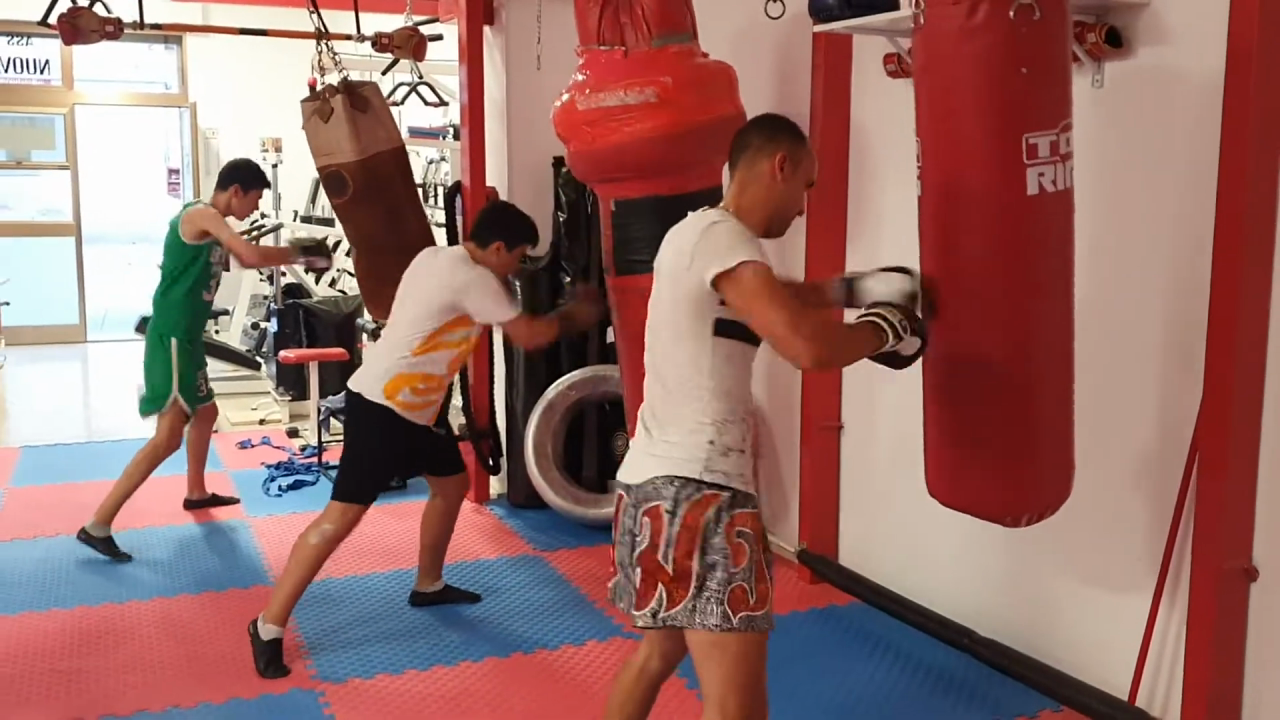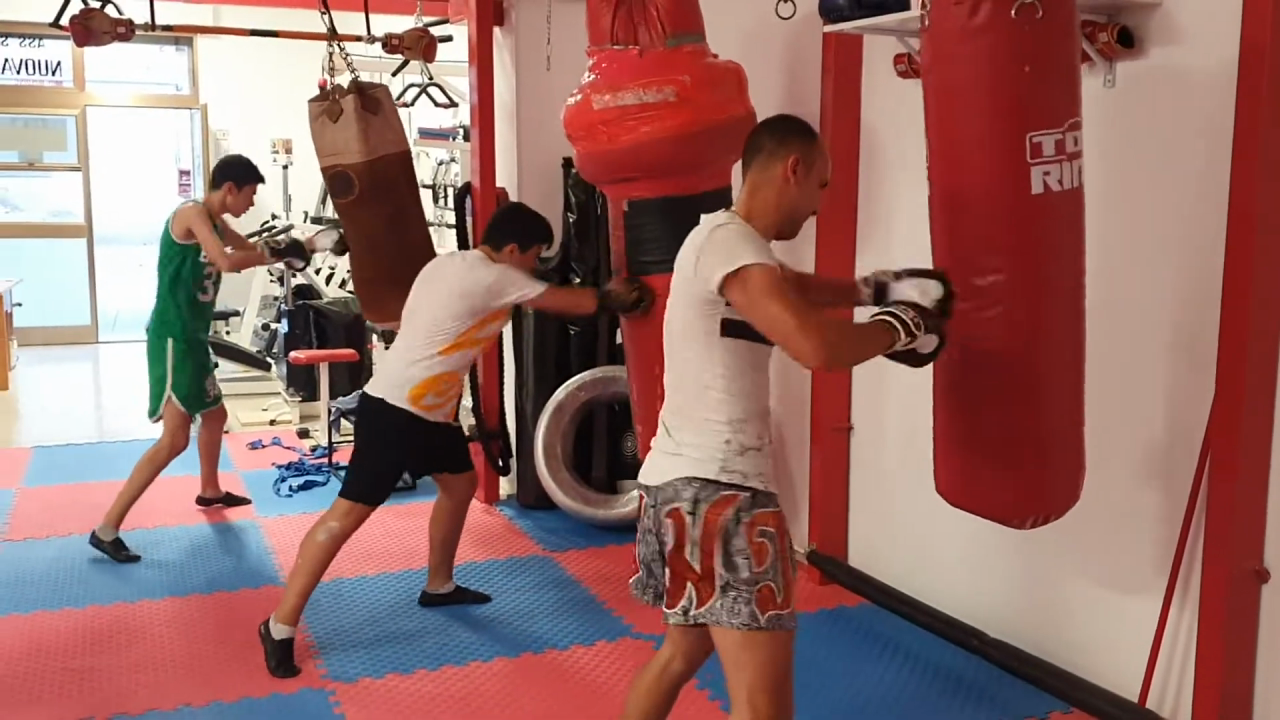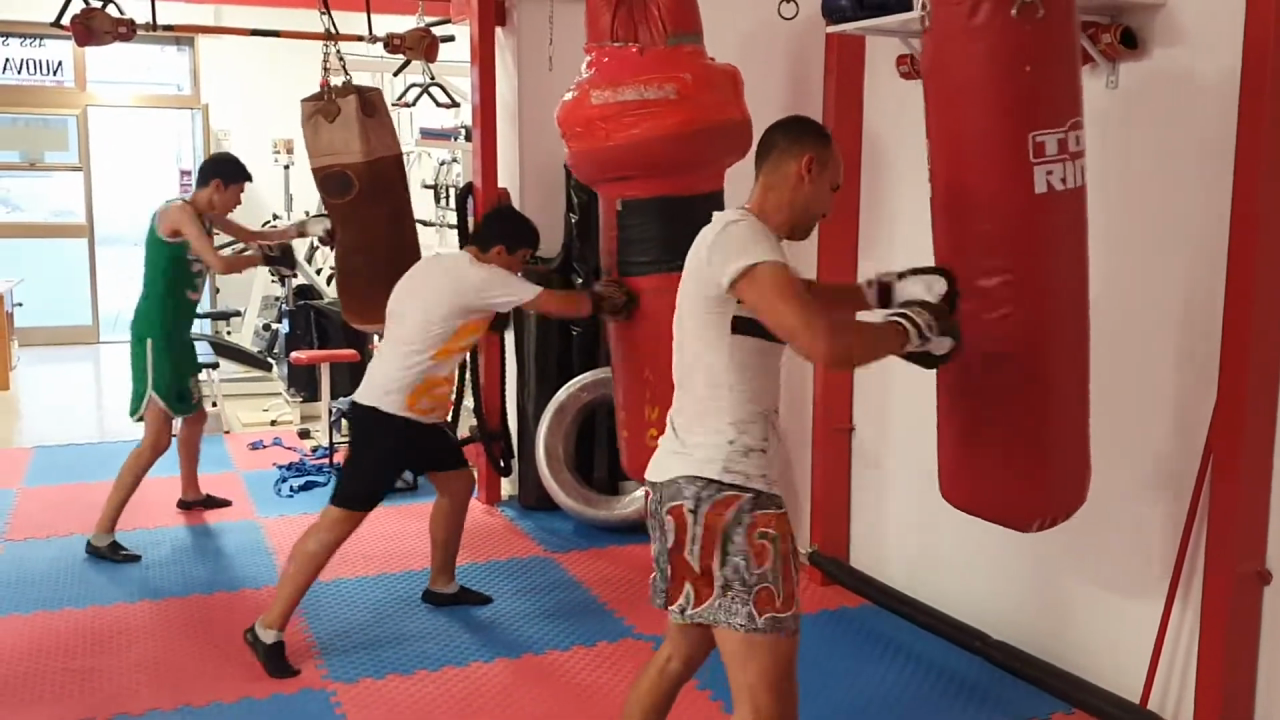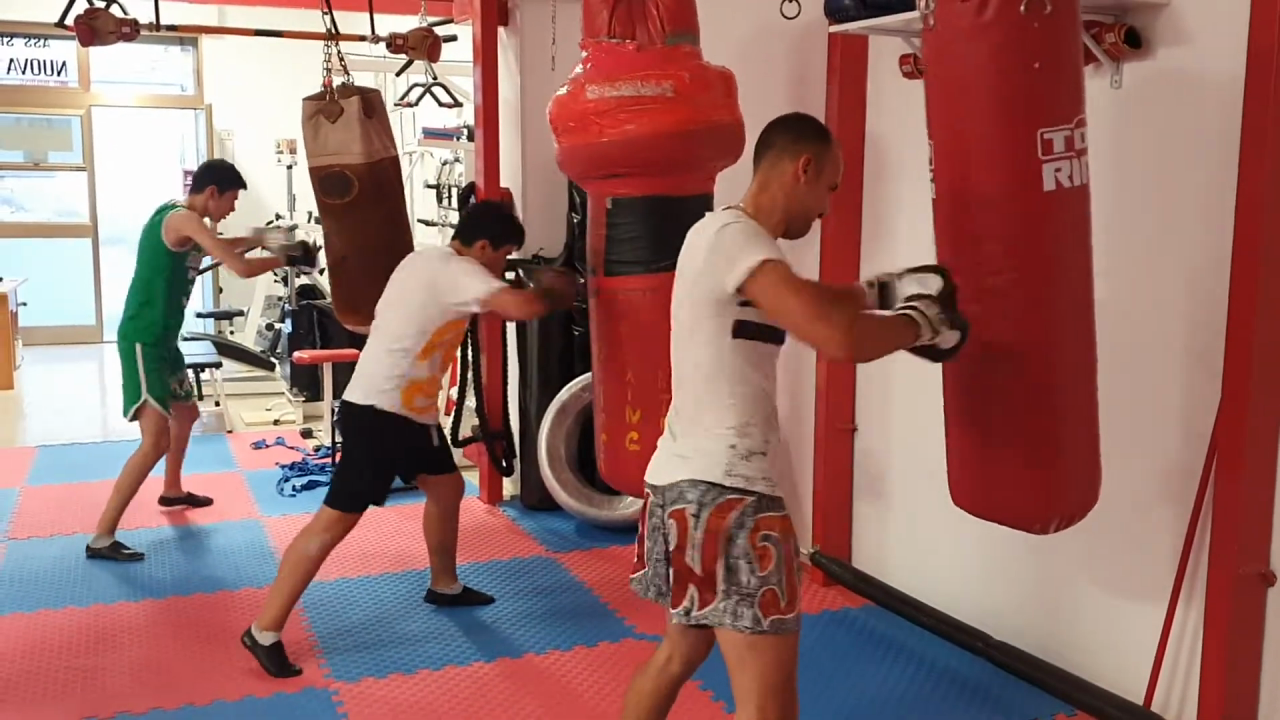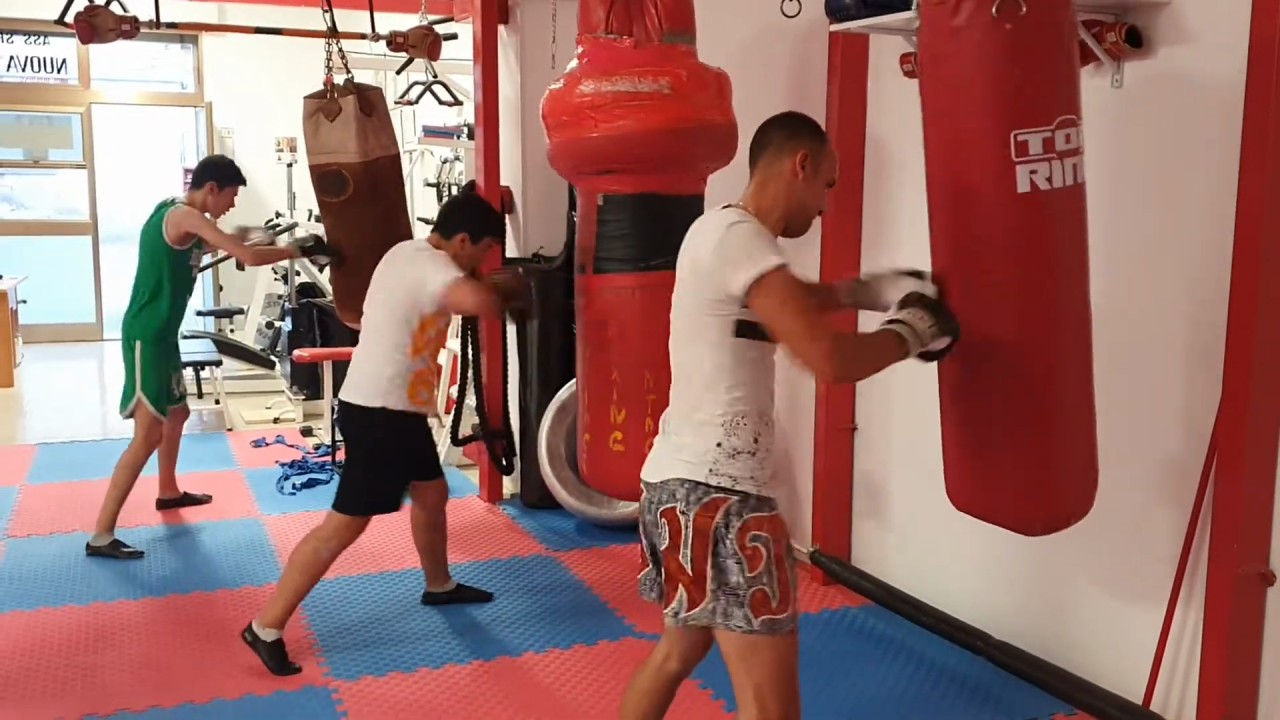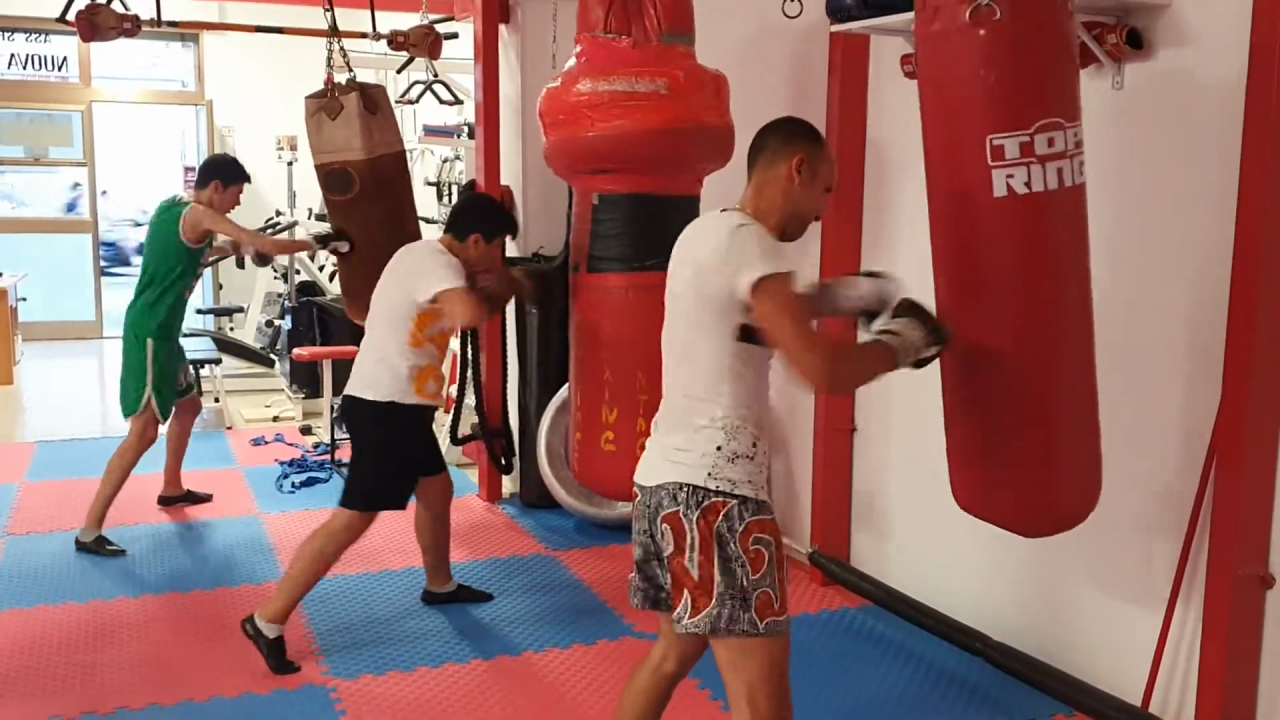
dt=0.3s
person 1, frame 1
left shoulder: (690, 232)
right shoulder: (724, 238)
left elbow: (779, 300)
right elbow: (810, 348)
left wrist: (860, 286)
right wrist: (889, 325)
left hip: (646, 477)
right hip: (697, 487)
left knee: (661, 648)
person 1, frame 2
left shoulder: (712, 236)
right shoulder: (732, 240)
left elbow: (798, 290)
right elbow: (816, 348)
left wrist: (886, 284)
right wrist: (904, 323)
left hip: (667, 478)
right hip: (715, 487)
left knee: (686, 648)
person 1, frame 3
left shoulder: (723, 237)
right shoulder: (742, 239)
left elbow: (809, 302)
right elbow: (827, 345)
left wrist: (890, 287)
right wrist: (915, 324)
left hip: (679, 476)
right hip: (723, 485)
left knee: (683, 650)
person 1, frame 4
left shoulder: (710, 232)
right shoulder: (737, 239)
left elbow: (802, 307)
right elbow: (840, 339)
left wrist: (895, 287)
right wrist: (924, 319)
left hip: (674, 477)
right hip: (724, 490)
left knee: (680, 650)
person 1, frame 5
left shoulder: (714, 230)
right shoulder: (744, 241)
left elbow: (801, 298)
right elbow: (830, 360)
left wrist: (874, 288)
right wrist: (913, 329)
left hip: (673, 476)
right hip: (718, 488)
left knee: (679, 649)
person 1, frame 6
left shoulder: (703, 234)
right shoulder: (749, 243)
right elbow: (824, 369)
left wrist: (841, 294)
right wrist: (903, 338)
left hip: (665, 477)
right hip: (712, 489)
left knee: (677, 648)
person 2, frame 1
left shoulder: (437, 259)
right shoulder: (474, 279)
right elbow: (528, 336)
right wrist: (574, 316)
left hip: (419, 407)
right hip: (383, 406)
left knee: (454, 484)
right knee: (343, 516)
left ankle: (428, 585)
right ankle: (269, 627)
person 2, frame 2
left shoulder: (447, 263)
right shoulder: (497, 276)
right elbow: (571, 303)
right wrist: (616, 297)
left hip: (429, 407)
right hip: (397, 409)
left knee: (459, 483)
right knee: (348, 514)
left ankle: (439, 586)
right ankle: (282, 625)
person 2, frame 3
left shoulder: (435, 265)
right shoulder: (484, 279)
right elbow: (557, 305)
right wrist: (602, 300)
left hip: (417, 409)
right hip: (386, 412)
left knee: (459, 484)
right knee: (341, 520)
left ankle: (441, 585)
right ankle: (268, 630)
person 2, frame 4
left shoulder: (427, 260)
right shoulder: (458, 271)
right elbow: (522, 307)
right wrist: (553, 291)
left hip: (409, 409)
right hip: (376, 411)
left knee: (446, 489)
right knee: (335, 521)
left ankle: (444, 586)
right ankle: (264, 631)
person 2, frame 5
left shoulder: (410, 254)
right shoulder: (433, 266)
right elbow: (475, 301)
left wrist: (496, 286)
right wrist: (505, 294)
left hip: (395, 408)
right hip: (380, 412)
left knee: (432, 494)
right knee: (345, 525)
left ankle: (439, 584)
right ankle: (266, 628)
person 2, frame 6
left shoulder: (418, 253)
right shoulder: (438, 262)
right elbow: (466, 314)
left wrist: (499, 281)
right wrist: (495, 291)
left hip: (400, 405)
right hip: (382, 406)
left knee: (436, 491)
right knee: (353, 519)
left ankle: (440, 584)
right ankle: (267, 622)
person 3, frame 1
left shoulder: (216, 223)
right shoulder: (202, 214)
left elbow: (243, 253)
right elbow: (251, 255)
left wrist: (303, 248)
right wrist: (304, 255)
left hip: (187, 334)
right hip: (171, 336)
left knee: (206, 412)
right knee: (168, 436)
left ankle: (196, 491)
right ankle: (97, 525)
person 3, frame 2
left shoulder: (211, 220)
right shoulder: (192, 214)
left elbow: (247, 255)
right elbow: (223, 260)
left wrist: (296, 246)
right wrist: (277, 251)
left hip: (192, 337)
right hip: (173, 338)
left knee: (214, 416)
right knee: (175, 438)
left ankle: (210, 490)
right ankle: (106, 530)
person 3, frame 3
left shoulder: (204, 215)
right shoulder: (178, 212)
left elbow: (253, 236)
right elbow: (219, 265)
left wrist: (299, 229)
right wrist: (265, 256)
left hip: (177, 334)
right hip: (156, 337)
left knee: (195, 415)
right knee: (157, 439)
left ankle: (190, 492)
right ankle: (100, 535)
person 3, frame 4
left shoulder: (181, 215)
right shoulder: (183, 219)
left elbow: (221, 247)
right elbow: (239, 268)
left wrist: (254, 238)
right wrist: (287, 258)
left hip: (161, 335)
right hip: (144, 338)
left knee: (183, 411)
right knee: (155, 437)
left ankle: (173, 490)
right ankle: (102, 537)
person 3, frame 5
left shoulder: (179, 212)
right shoulder: (186, 216)
left elbow: (191, 253)
right elbow: (248, 256)
left wrist: (241, 236)
right wrist: (299, 249)
left hip: (162, 333)
right hip: (148, 336)
left knee: (177, 412)
right knee: (148, 435)
left ankle: (169, 491)
right ankle: (101, 536)
person 3, frame 6
left shoulder: (176, 206)
right shoulder: (200, 214)
right elbow: (256, 243)
left wrist: (223, 247)
right wrist: (319, 242)
left hip: (162, 330)
right hip: (150, 332)
left knee: (189, 405)
right knee: (142, 431)
left ankle: (172, 488)
right ankle: (90, 531)
